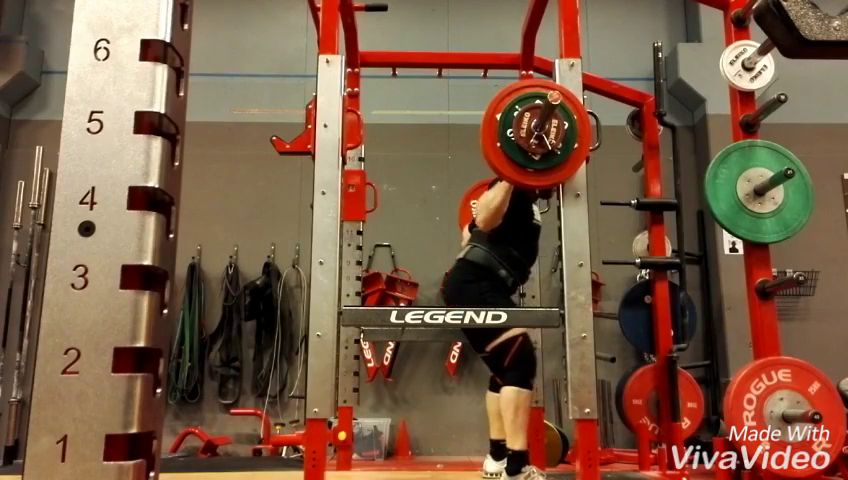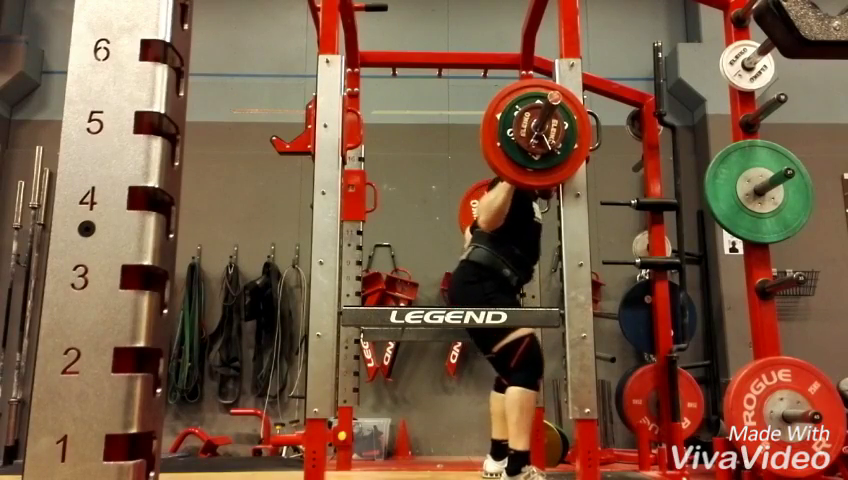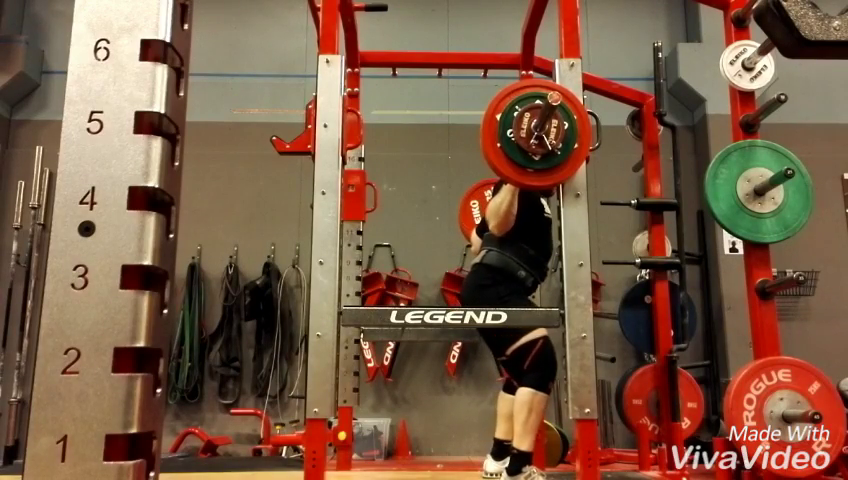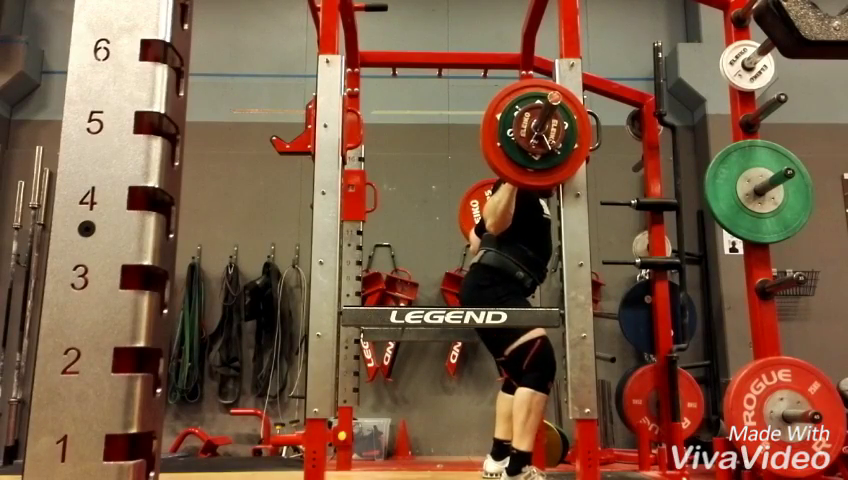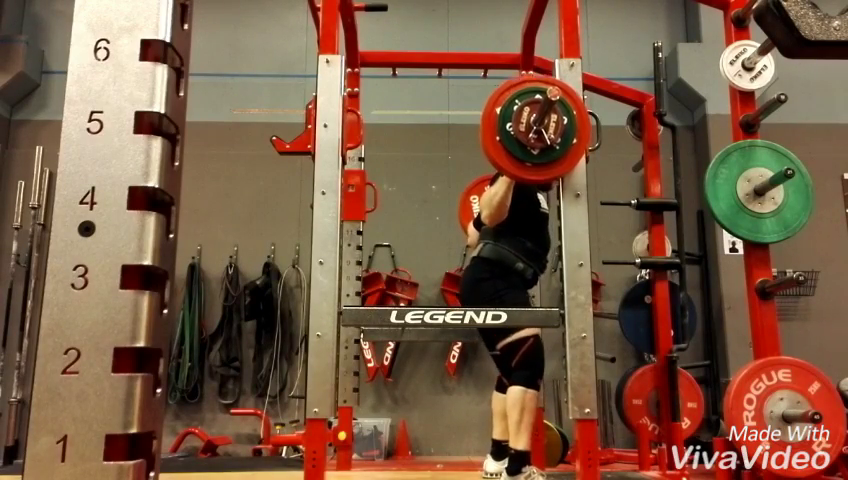
dt=0.3s
person 1, frame 1
left shoulder: (523, 199)
right shoulder: (517, 191)
left elbow: (470, 232)
right elbow: (485, 218)
right wrist: (510, 177)
left hip: (477, 286)
right hip: (474, 285)
left knee: (506, 368)
right knee: (519, 364)
person 1, frame 2
left shoulder: (524, 198)
right shoulder: (518, 191)
left elbow: (473, 232)
right elbow: (487, 219)
right wrist: (510, 178)
left hip: (481, 287)
right hip: (479, 286)
left knee: (512, 369)
right knee: (527, 364)
person 1, frame 3
left shoulder: (528, 196)
right shoulder: (524, 189)
left elbow: (477, 241)
right elbow: (498, 224)
left hip: (495, 289)
right hip: (494, 288)
left knee: (522, 371)
right knee: (540, 365)
person 1, frame 4
left shoulder: (528, 197)
right shoulder: (522, 189)
left elbow: (476, 242)
right elbow: (495, 223)
right wrist: (511, 179)
left hip: (494, 291)
right hip: (492, 289)
left knee: (521, 372)
right knee: (539, 366)
person 1, frame 5
left shoulder: (525, 190)
right shoulder: (521, 184)
left elbow: (473, 237)
right elbow: (491, 214)
right wrist: (509, 172)
left hip: (492, 284)
right hip: (493, 283)
left knee: (512, 368)
right knee: (527, 365)
